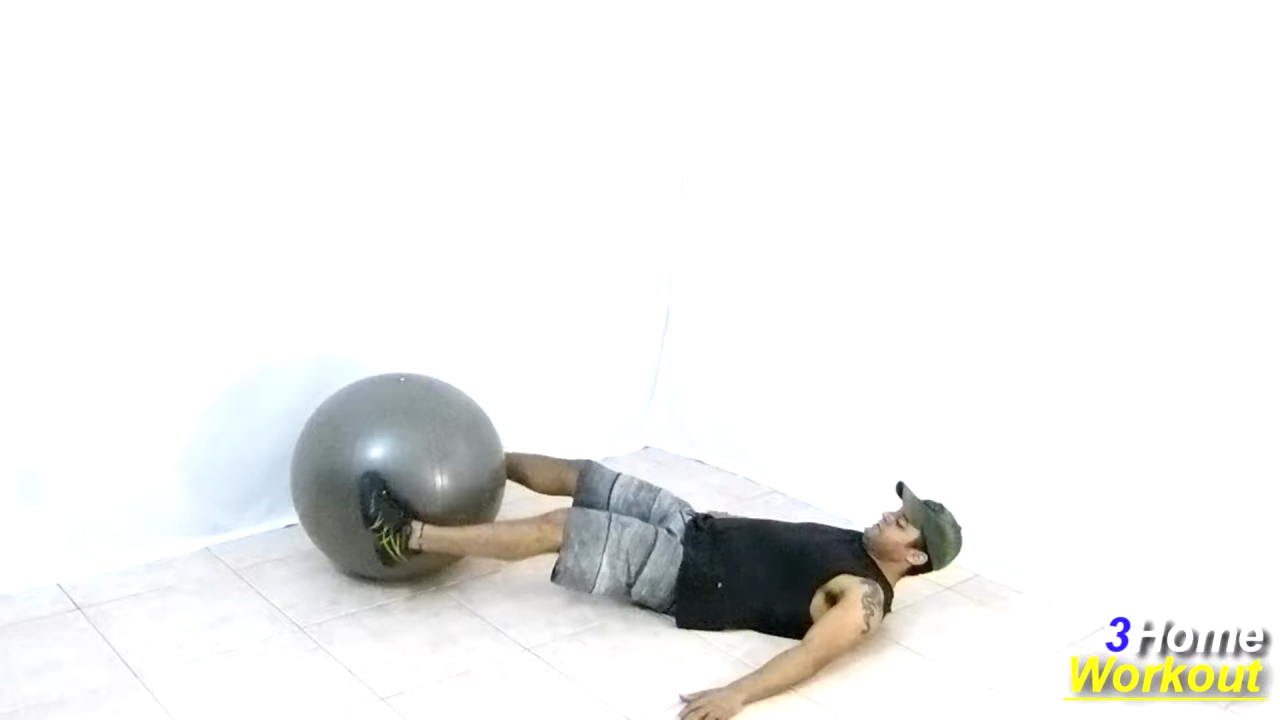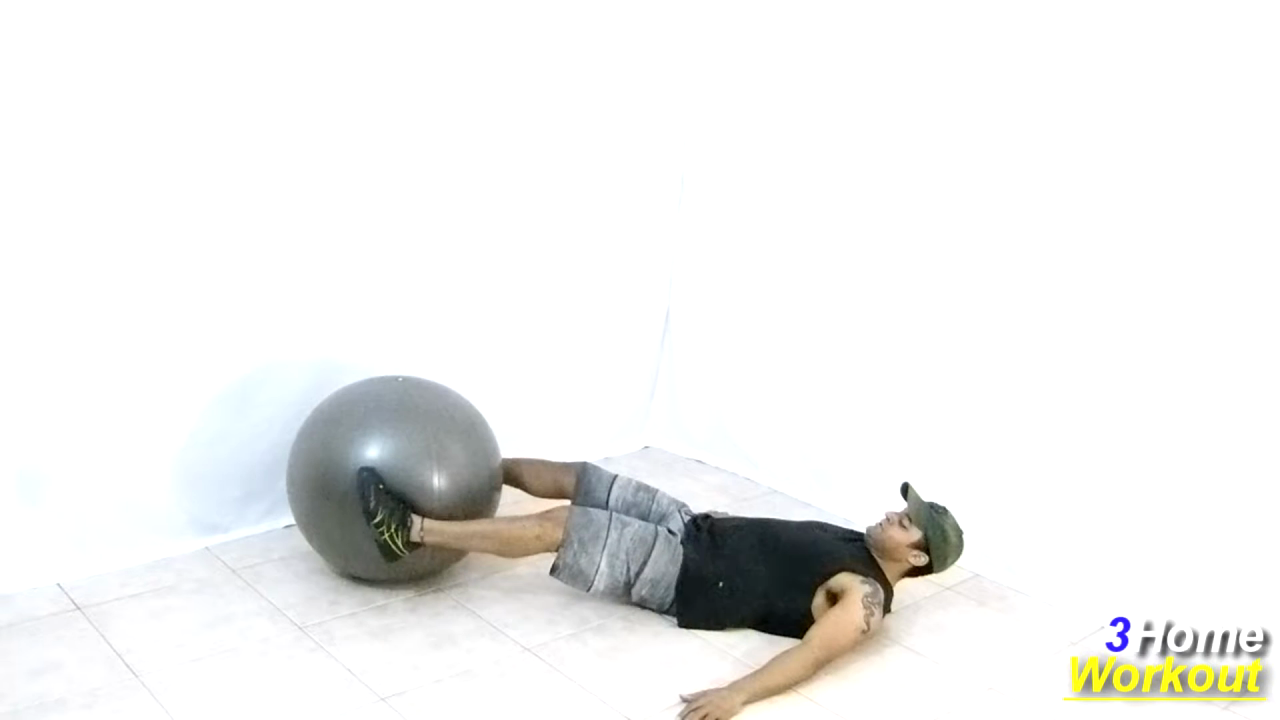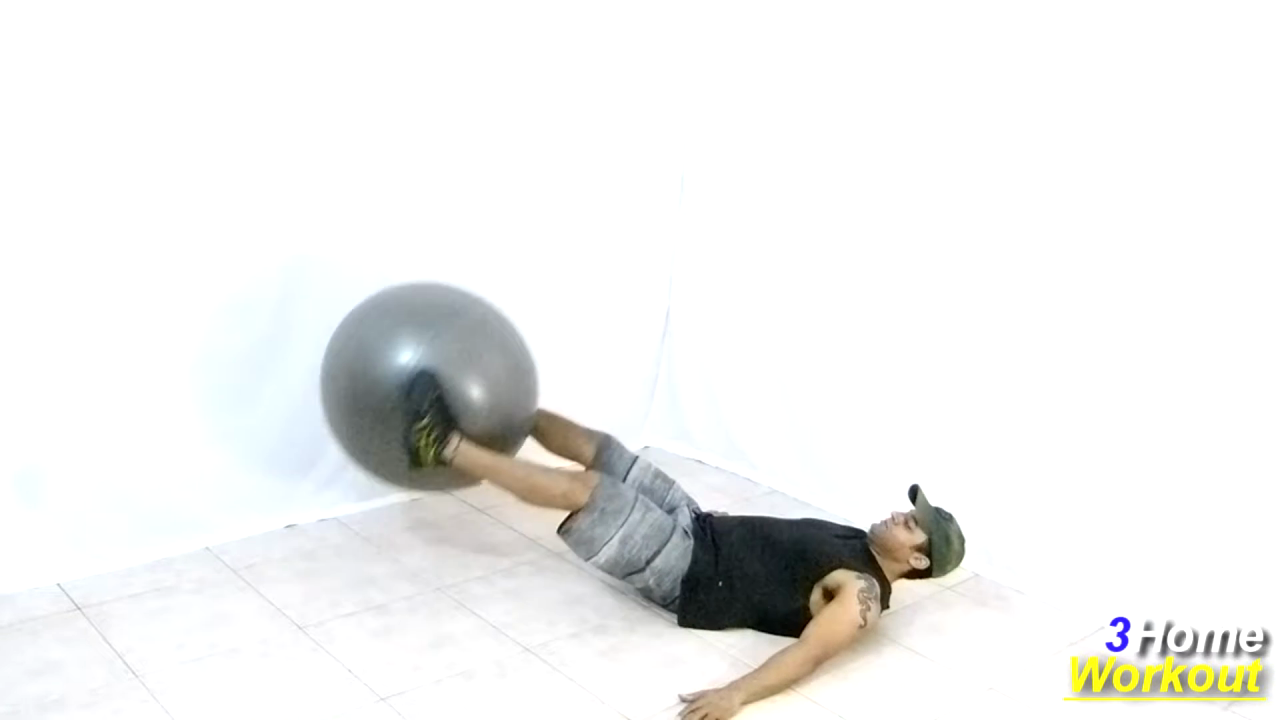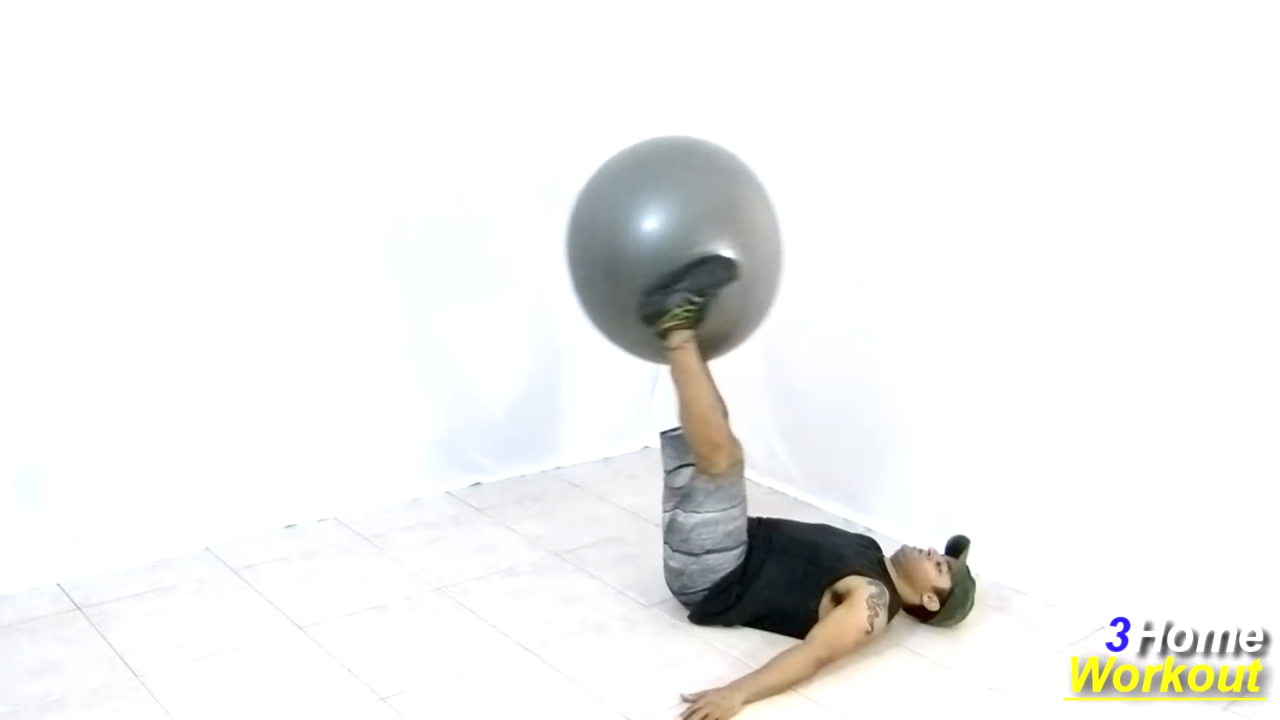
dt=0.5s
person 1, frame 1
left shoulder: (864, 596)
right shoulder: (852, 543)
left elbow: (811, 654)
right wrist: (712, 521)
left hip: (690, 576)
right hip: (696, 529)
left knee: (556, 528)
right knee: (576, 475)
left ankle: (411, 535)
person 1, frame 2
left shoulder: (864, 597)
right shoulder: (852, 543)
left elbow: (812, 652)
right wrist: (712, 521)
left hip: (690, 576)
right hip: (693, 530)
left knee: (554, 527)
right knee: (572, 477)
left ankle: (411, 530)
person 1, frame 3
left shoulder: (862, 595)
right shoulder: (852, 542)
left elbow: (810, 652)
left hip: (693, 574)
right hip: (701, 530)
left knee: (583, 490)
right knee: (596, 447)
left ankle: (447, 446)
person 1, frame 4
left shoulder: (871, 603)
right shoulder: (864, 550)
left elbow: (813, 656)
left hip: (710, 581)
left knee: (720, 452)
right knee: (707, 426)
left ankle: (678, 325)
right ankle: (677, 320)
